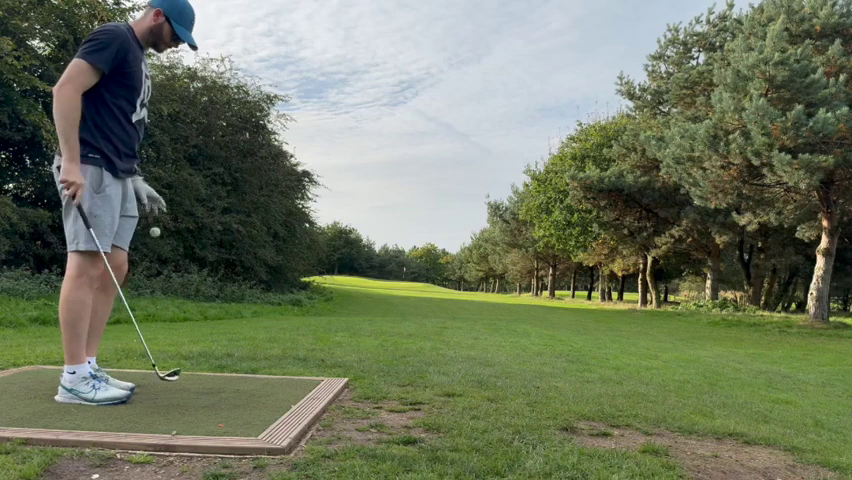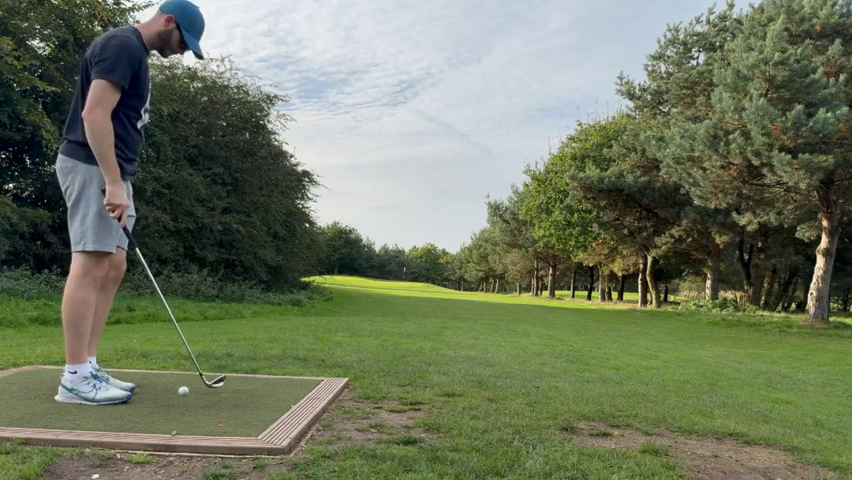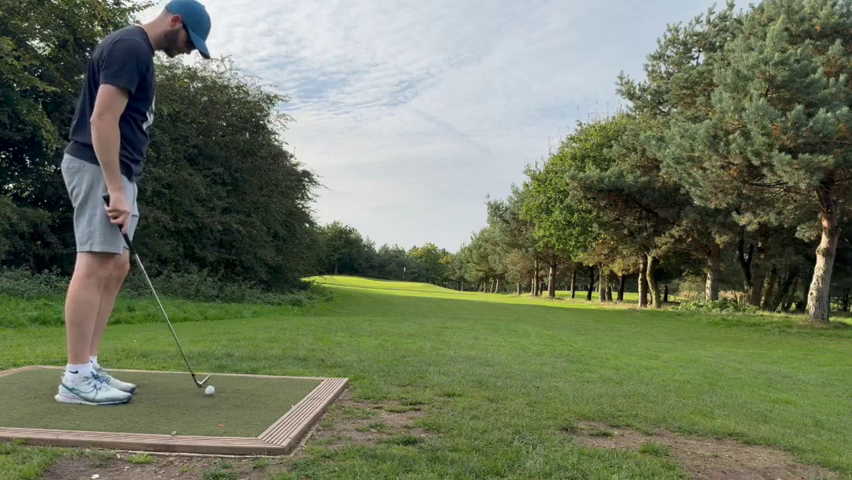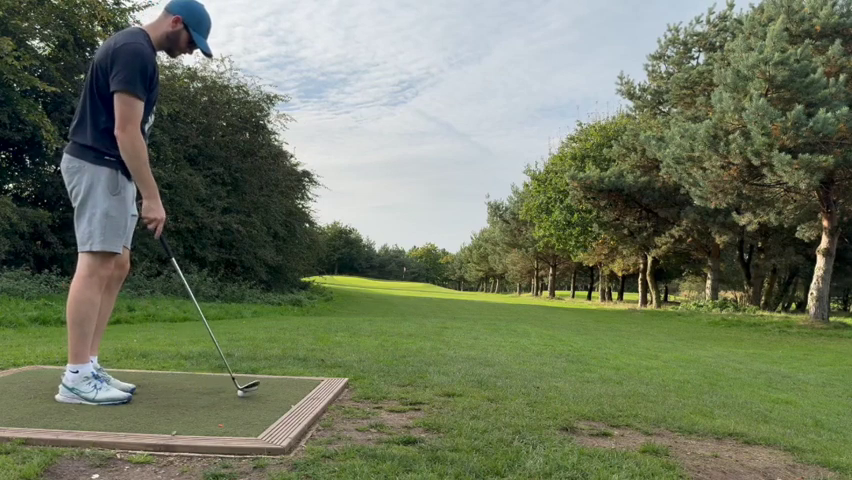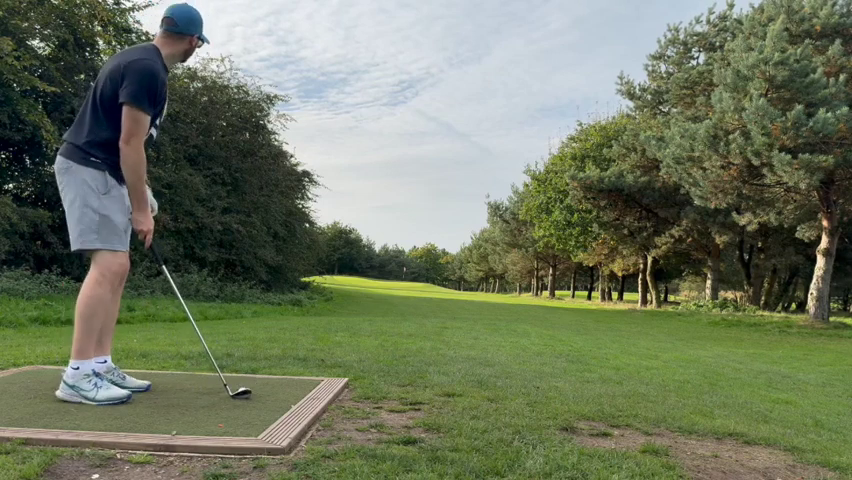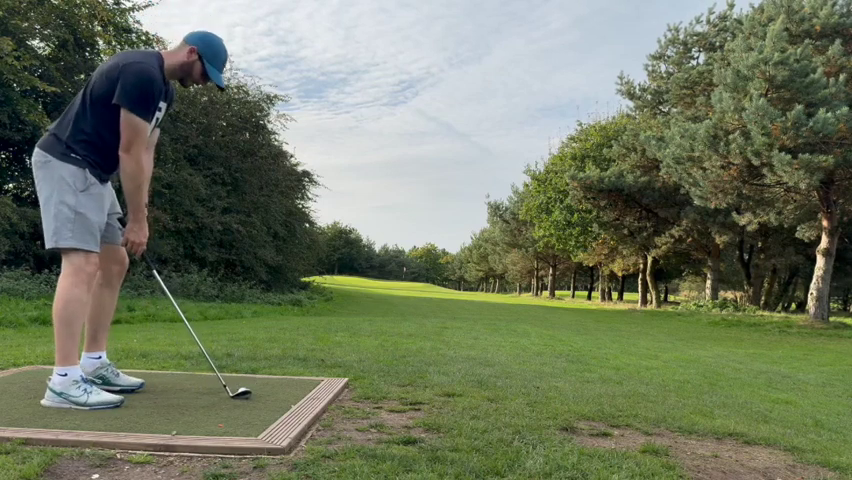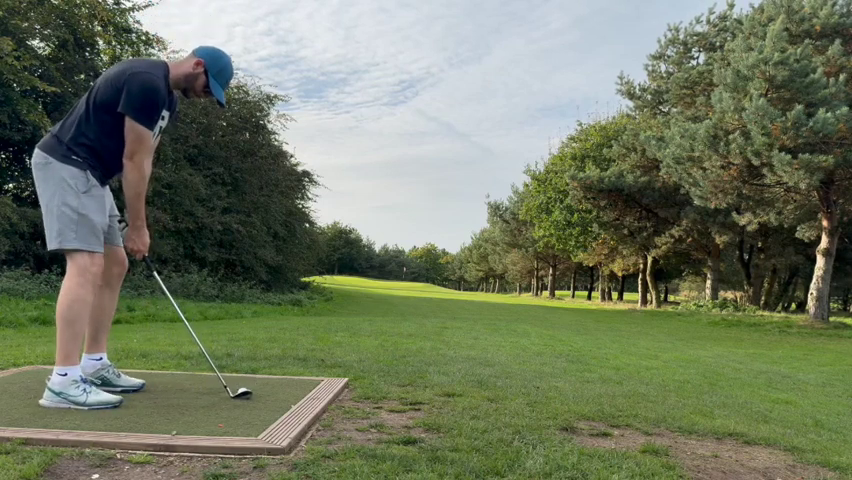
dt=0.7s
person 1, frame 1
left shoulder: (137, 55)
right shoulder: (113, 38)
right elbow: (65, 90)
left wrist: (137, 178)
right wrist: (71, 161)
left hip: (116, 173)
right hip: (91, 168)
left knee: (114, 268)
right knee: (86, 266)
left ankle: (88, 367)
right ankle: (74, 378)
person 1, frame 2
left shoulder: (135, 51)
right shoulder: (123, 45)
right elbow: (94, 114)
right wrist: (112, 184)
left hip: (112, 172)
right hip: (93, 168)
left knee: (112, 268)
right knee: (89, 266)
left ankle: (88, 367)
right ankle: (74, 378)
person 1, frame 3
left shoulder: (138, 49)
right shoulder: (130, 47)
right elbow: (102, 120)
right wrist: (115, 190)
left hip: (116, 172)
right hip: (98, 169)
left knee: (115, 268)
right knee: (94, 266)
left ankle: (88, 367)
right ankle: (75, 377)
person 1, frame 4
left shoulder: (135, 48)
right shoulder: (135, 51)
right elbow: (127, 131)
left wrist: (139, 192)
right wrist: (152, 197)
left hip: (110, 170)
right hip: (98, 167)
left knee: (115, 269)
right knee: (95, 266)
left ankle: (89, 367)
right ankle: (76, 377)
person 1, frame 5
left shoulder: (145, 63)
right shoulder: (146, 70)
right elbow: (130, 143)
left wrist: (142, 192)
right wrist: (140, 209)
left hip: (103, 172)
right hip: (88, 169)
left knee: (117, 270)
right knee: (106, 267)
left ankle: (100, 367)
right ankle: (78, 375)
person 1, frame 6
left shoulder: (162, 87)
right shoulder: (142, 73)
left elbow: (145, 153)
right elbow: (130, 153)
left wrist: (140, 212)
right wrist: (137, 220)
left hip: (90, 172)
right hip: (65, 164)
left knee: (115, 263)
right knee: (81, 266)
left ankle: (93, 363)
right ankle: (64, 382)
person 1, frame 7
left shoulder: (167, 97)
right shoulder: (147, 82)
left elbow: (144, 159)
right elbow: (133, 160)
left wrist: (135, 220)
right wrist: (137, 226)
left hip: (87, 172)
right hip: (65, 165)
left knee: (113, 265)
right knee: (87, 265)
left ankle: (94, 364)
right ankle: (63, 382)
